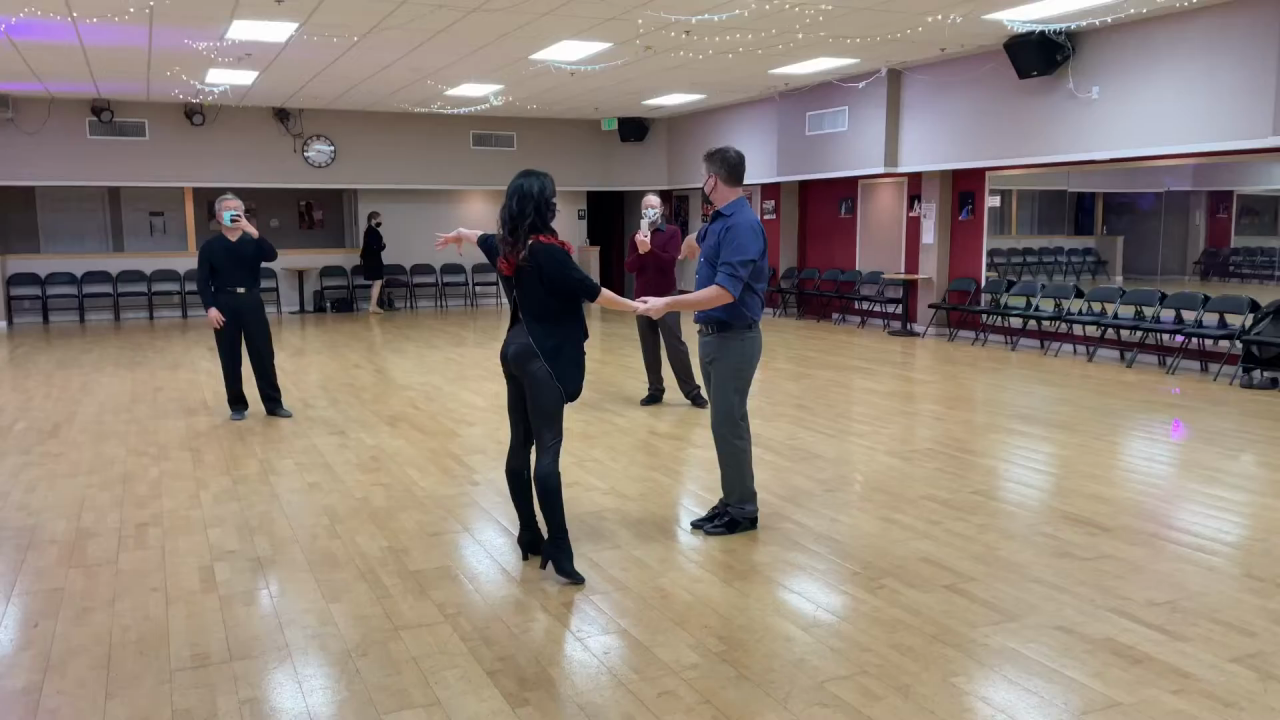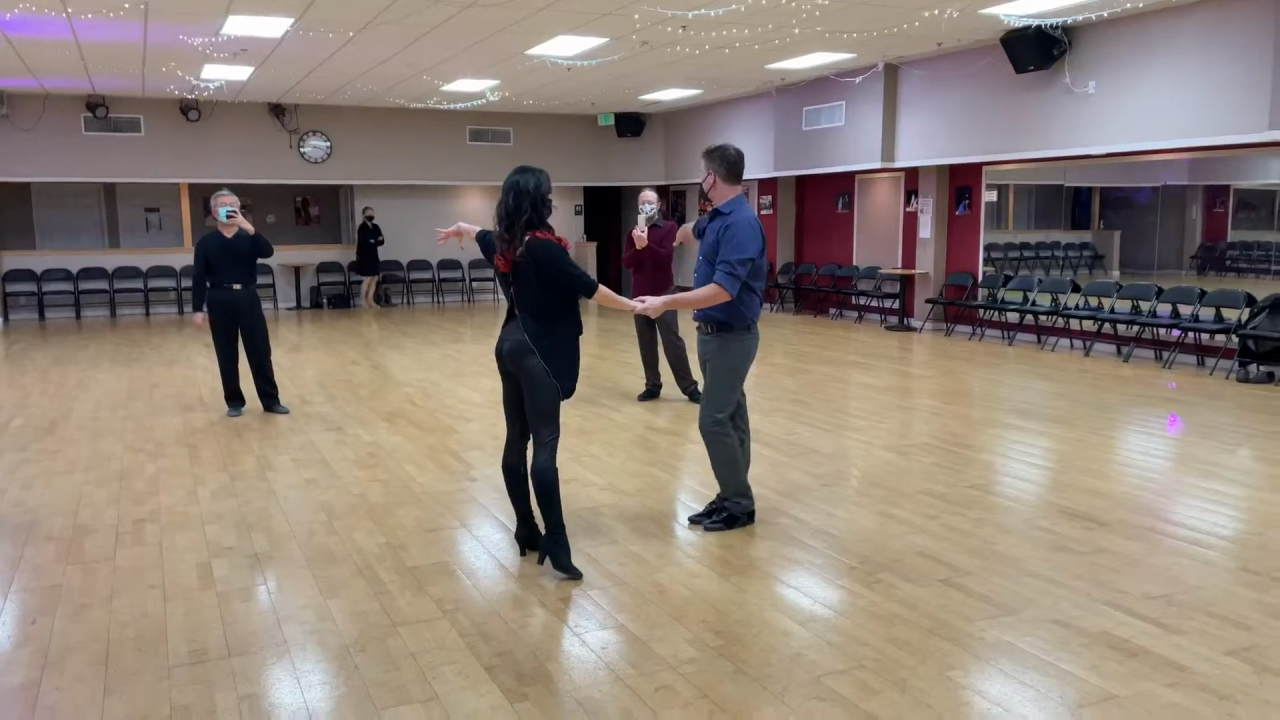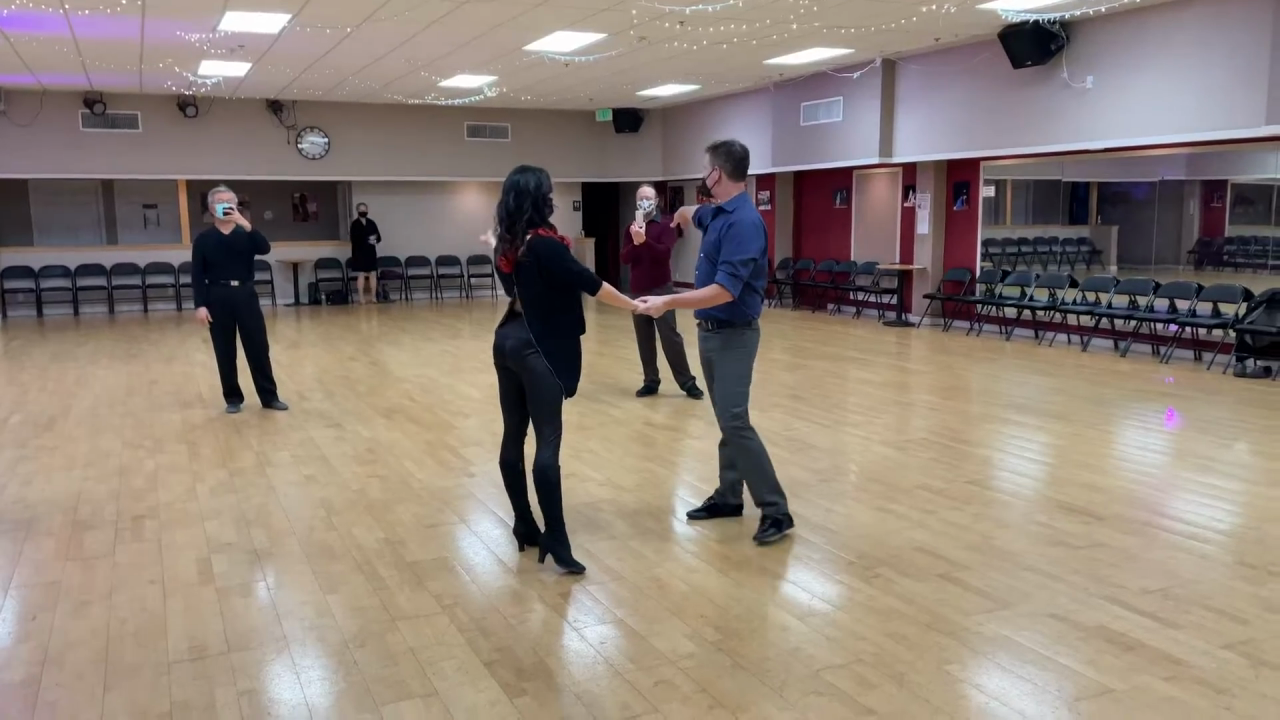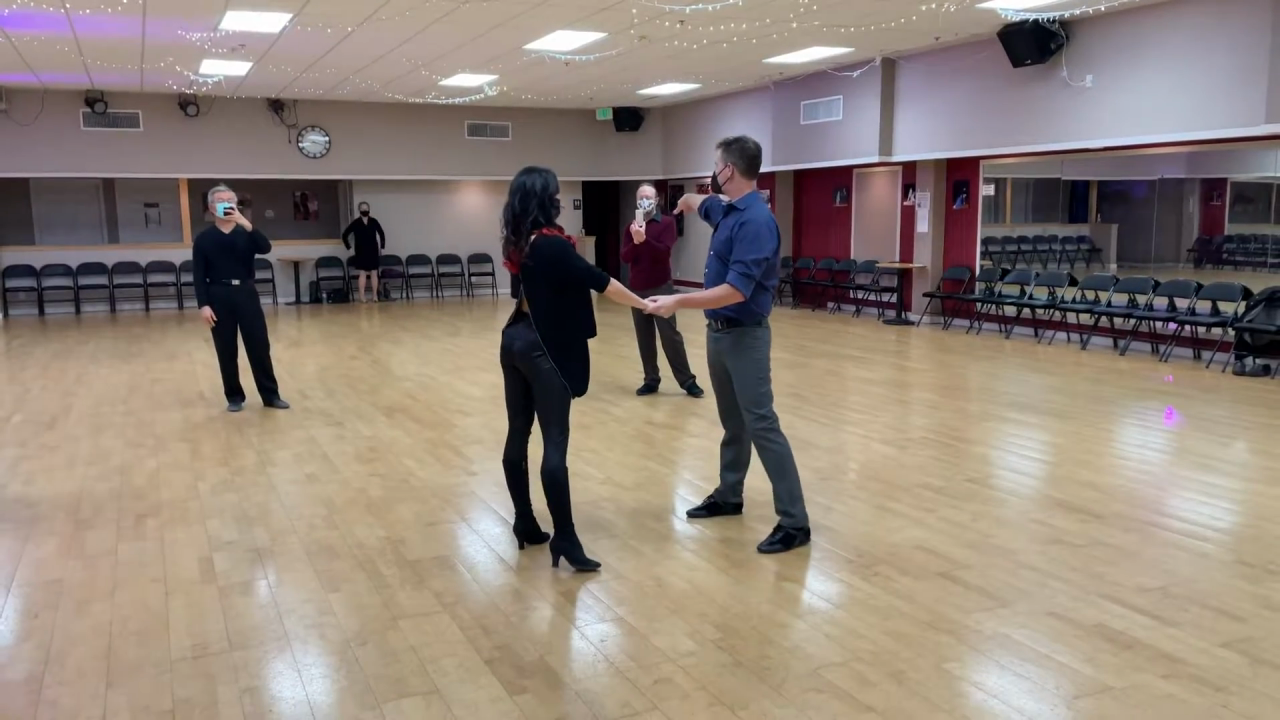
dt=0.3s
person 1, frame 1
left shoulder: (509, 245)
right shoulder: (546, 249)
left elbow: (483, 238)
right elbow: (589, 290)
left wrist: (457, 235)
right wrist: (636, 306)
left hip: (516, 348)
right hip: (541, 354)
left knee: (521, 443)
right knee: (548, 447)
left ankle: (529, 534)
right ankle: (557, 545)
person 1, frame 2
left shoulder: (506, 242)
right shoulder: (542, 246)
left elbow: (481, 234)
right elbow: (585, 286)
left wrist: (458, 229)
right wrist: (633, 306)
left hip: (510, 343)
right hip: (536, 351)
left knee: (516, 439)
right knee: (545, 443)
left ankle: (526, 529)
right ankle: (555, 541)
person 1, frame 3
left shoulder: (509, 242)
right shoulder: (544, 244)
right elbow: (589, 283)
right wrist: (636, 306)
left hip: (507, 341)
right hip: (537, 348)
left knee: (513, 435)
right knee: (548, 441)
left ankle: (524, 525)
right ankle: (555, 538)
person 1, frame 4
left shoulder: (517, 242)
right shoulder: (550, 243)
right elbow: (596, 281)
right wrist: (644, 304)
left hip: (515, 342)
right hip: (544, 349)
left knee: (518, 435)
right knee: (554, 443)
left ankle: (525, 523)
right ankle: (564, 539)
person 2, frame 1
left shoulder: (742, 225)
right shoulder: (720, 221)
left elbow: (725, 292)
left wrist: (668, 303)
right wrist: (690, 246)
left hip: (734, 339)
right hip: (714, 336)
left knee: (728, 426)
right knee: (727, 423)
left ankle: (743, 511)
right ankle: (732, 503)
person 2, frame 2
left shoulder: (740, 224)
right shoulder: (718, 219)
left elbow: (723, 290)
right elbow: (695, 230)
left wrist: (666, 303)
right wrist: (685, 232)
left hip: (732, 337)
right hip: (713, 334)
left knee: (714, 421)
right knee: (729, 419)
left ankle: (740, 504)
right ankle: (731, 498)
person 2, frame 3
left shoulder: (744, 222)
right shoulder: (718, 214)
left elbow: (725, 290)
right elbow: (693, 213)
left wrist: (669, 302)
right wrist: (684, 214)
left hip: (734, 335)
right hip: (711, 332)
left knee: (735, 422)
right knee: (727, 421)
left ankle: (776, 510)
right ankle: (729, 496)
person 2, frame 4
left shoulder: (756, 221)
right shoulder: (727, 210)
left elbow: (736, 290)
right elbow: (699, 203)
left wrist: (677, 302)
right wrist: (686, 200)
left hip: (744, 335)
right hip: (718, 332)
left knee: (761, 425)
right knee: (733, 422)
left ankle: (795, 521)
right ankle: (729, 495)
person 3, frame 1
left shoulder: (252, 242)
right shoulder: (210, 246)
left elbow: (272, 255)
right elbow: (203, 281)
left wrist: (253, 232)
right wrist: (209, 307)
left hip: (251, 302)
right hip: (224, 303)
left knee: (263, 354)
right knee: (230, 358)
left ankle: (274, 403)
right ankle: (237, 405)
person 3, frame 2
left shoulder: (248, 238)
right shoulder: (206, 243)
left elbow: (268, 252)
right elbow: (199, 278)
left wrist: (249, 228)
right wrist: (197, 309)
left hip: (248, 298)
right hip: (220, 300)
left knee: (260, 351)
right knee: (226, 355)
left ankle: (271, 400)
right ankle: (234, 402)
person 3, frame 3
left shoulder: (246, 234)
right shoulder: (203, 239)
left elbow: (265, 248)
right elbow: (197, 276)
left wrist: (246, 225)
right wrist: (199, 305)
left hip: (245, 294)
right hip: (218, 297)
left knee: (258, 347)
right knee: (225, 352)
left ankle: (269, 396)
right ankle: (232, 398)
person 3, frame 4
left shoulder: (246, 234)
right shoulder: (204, 239)
left elbow: (265, 248)
right elbow: (199, 276)
left wrist: (246, 224)
right wrist: (203, 304)
left hip: (246, 293)
right hip: (219, 296)
left knee: (259, 346)
right knee: (226, 351)
left ankle: (270, 395)
right ankle: (234, 397)
person 4, frame 1
left shoulder: (672, 233)
right shoulder: (637, 237)
left elbow: (670, 261)
right elbow: (629, 267)
left wrist: (649, 249)
right wrist: (640, 251)
left hip: (666, 298)
right hip: (642, 299)
left knee: (675, 345)
right knee: (649, 348)
left ankle: (692, 392)
right ankle: (655, 390)
person 4, frame 2
left shoulder: (669, 228)
right shoulder: (634, 233)
left elbow: (666, 257)
right elbow: (626, 263)
left wrist: (646, 244)
right wrist: (637, 247)
left hip: (663, 293)
right hip: (639, 294)
left knee: (672, 341)
right knee: (646, 343)
left ankle: (689, 387)
right ankle: (653, 385)
person 4, frame 3
left shoulder: (666, 225)
right shoulder: (632, 228)
left elbow: (664, 253)
right elbow: (624, 258)
left wrist: (644, 240)
right wrist: (635, 243)
left hip: (661, 289)
right hip: (637, 290)
left knee: (670, 336)
right knee: (644, 339)
left ankle: (687, 382)
right ankle: (651, 381)
person 4, frame 4
left shoulder: (667, 223)
right shoulder: (632, 227)
left elbow: (664, 252)
right elbow: (624, 257)
left wrist: (644, 239)
right wrist: (635, 241)
left hip: (661, 288)
right hip: (637, 289)
left knee: (670, 335)
right knee: (644, 338)
left ankle: (687, 381)
right ankle: (651, 380)
